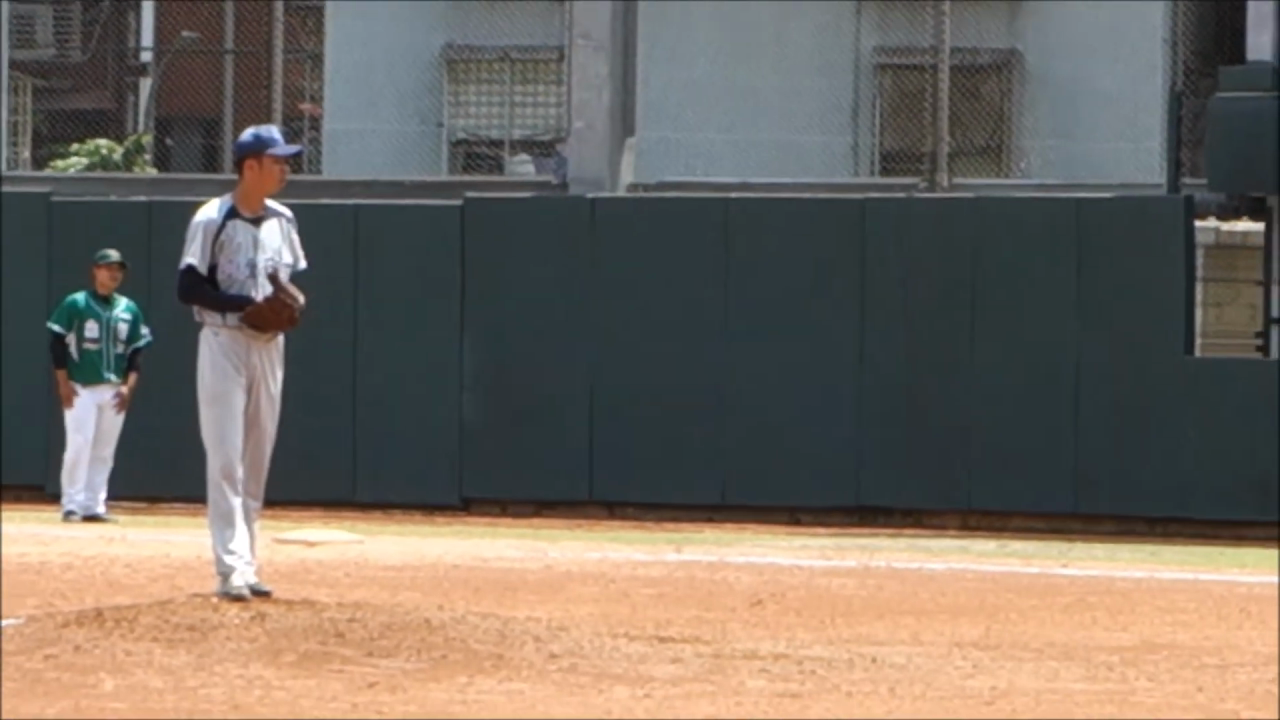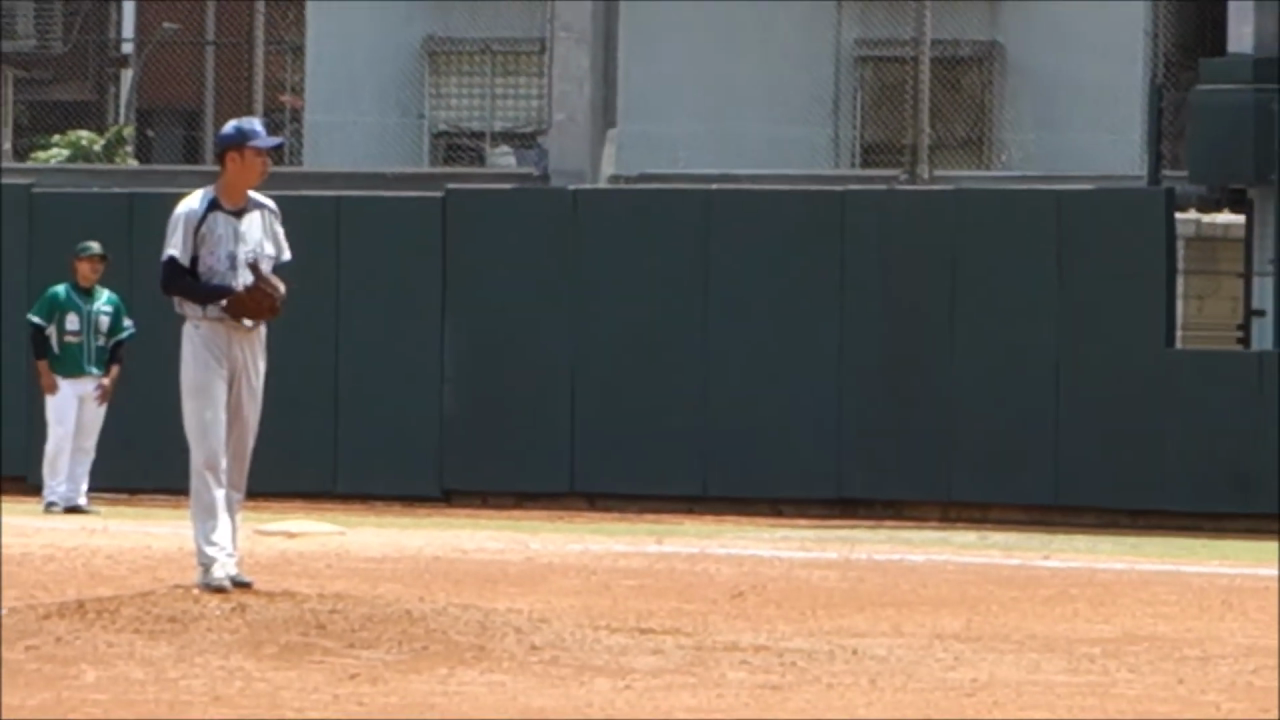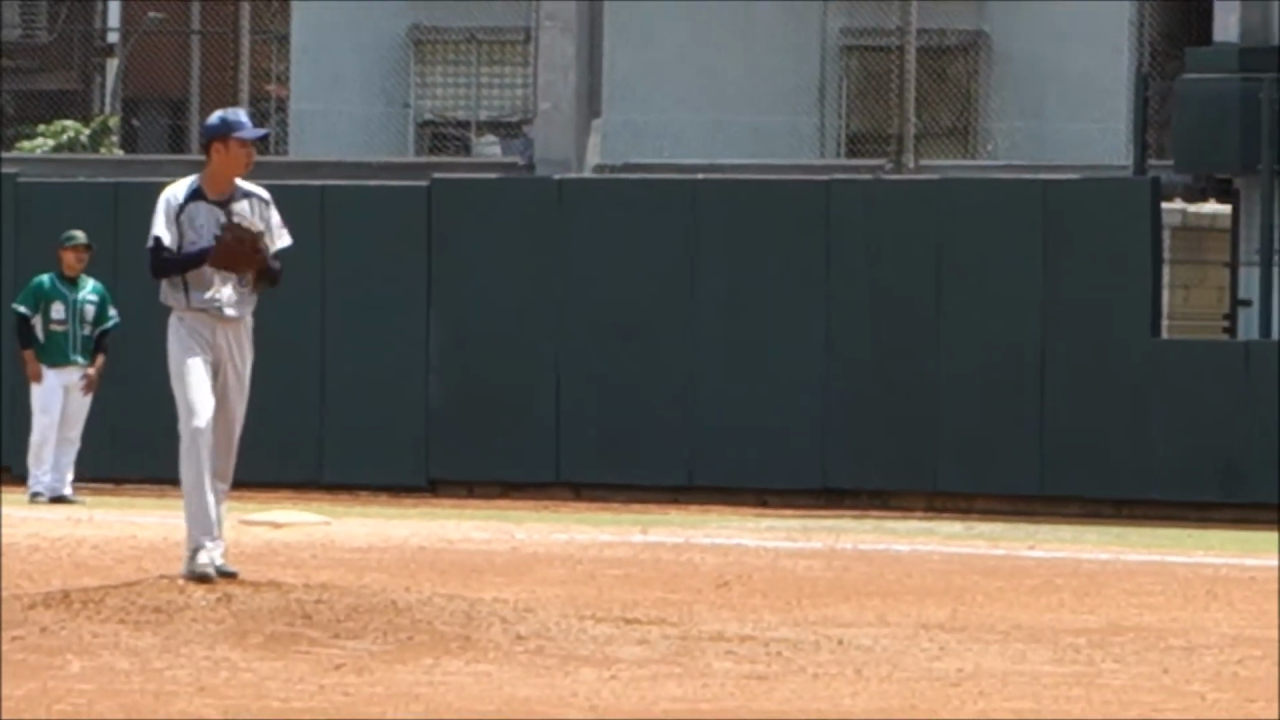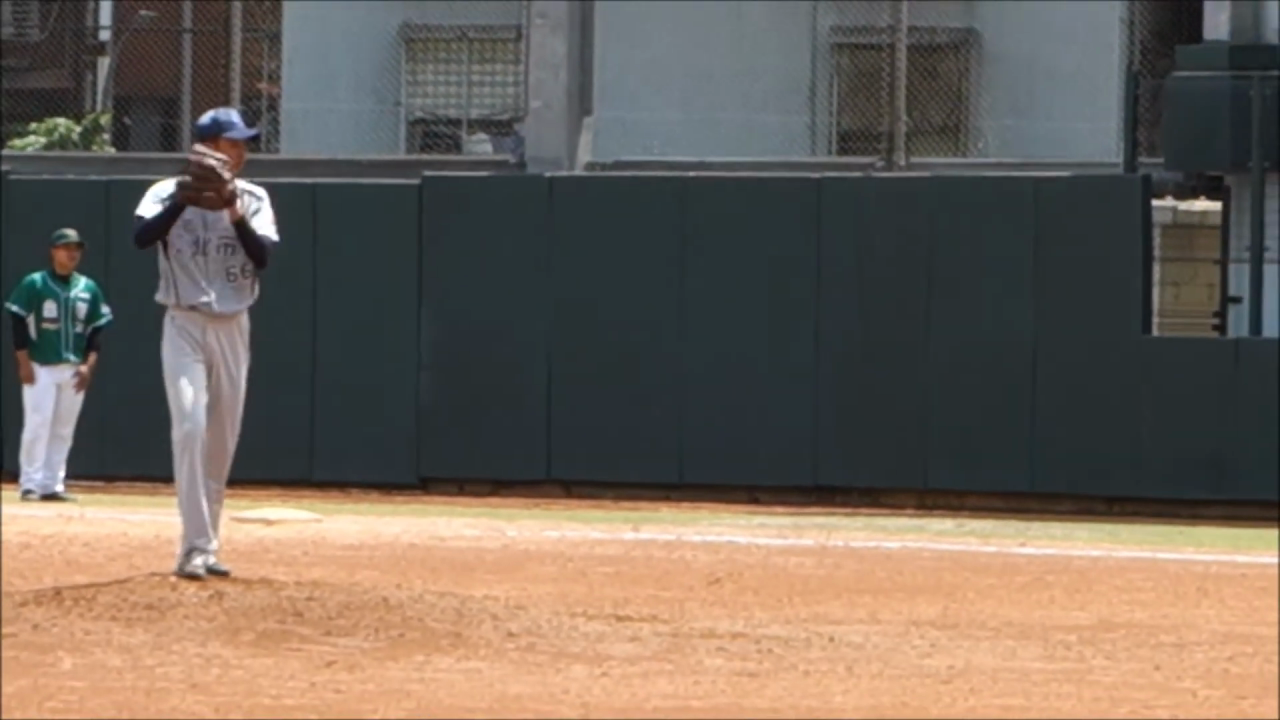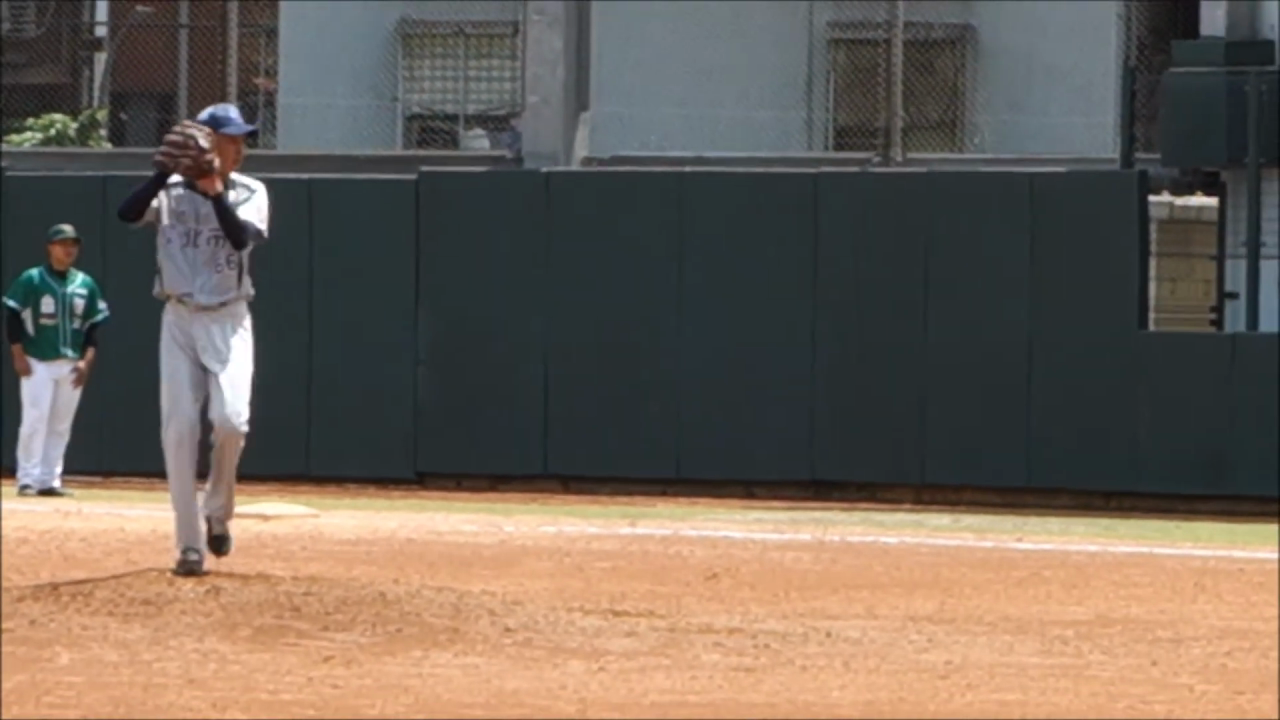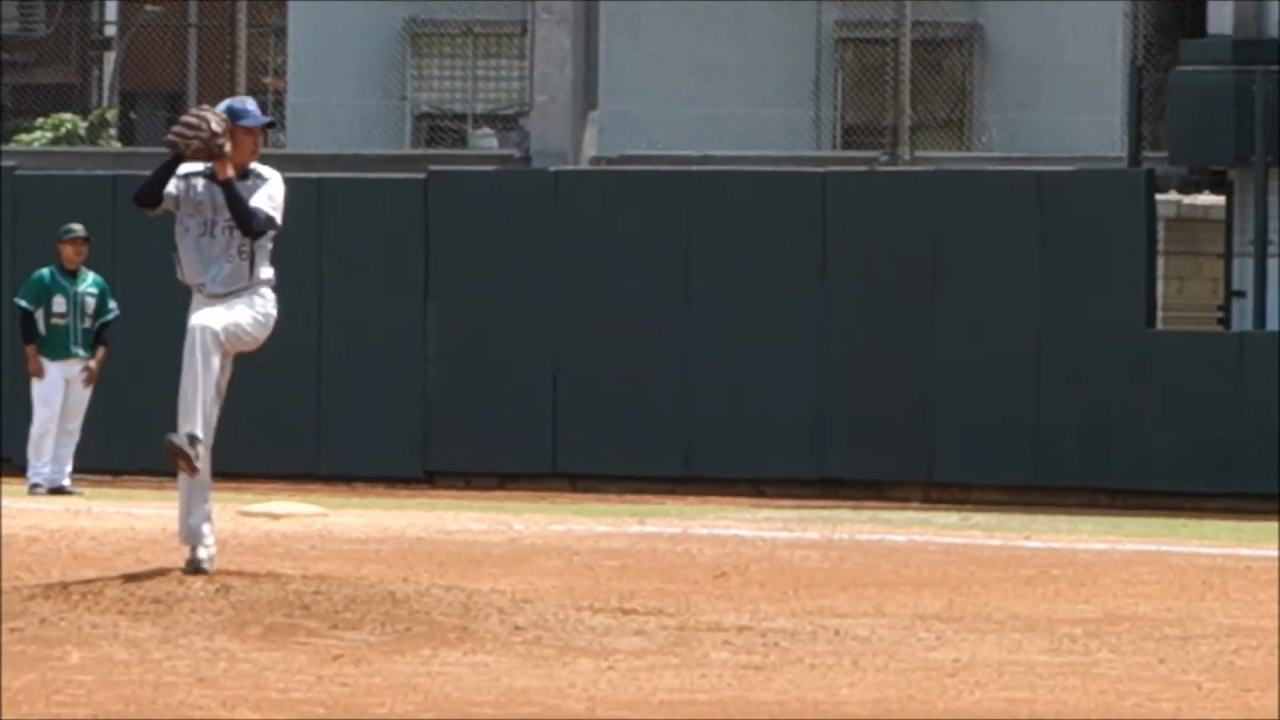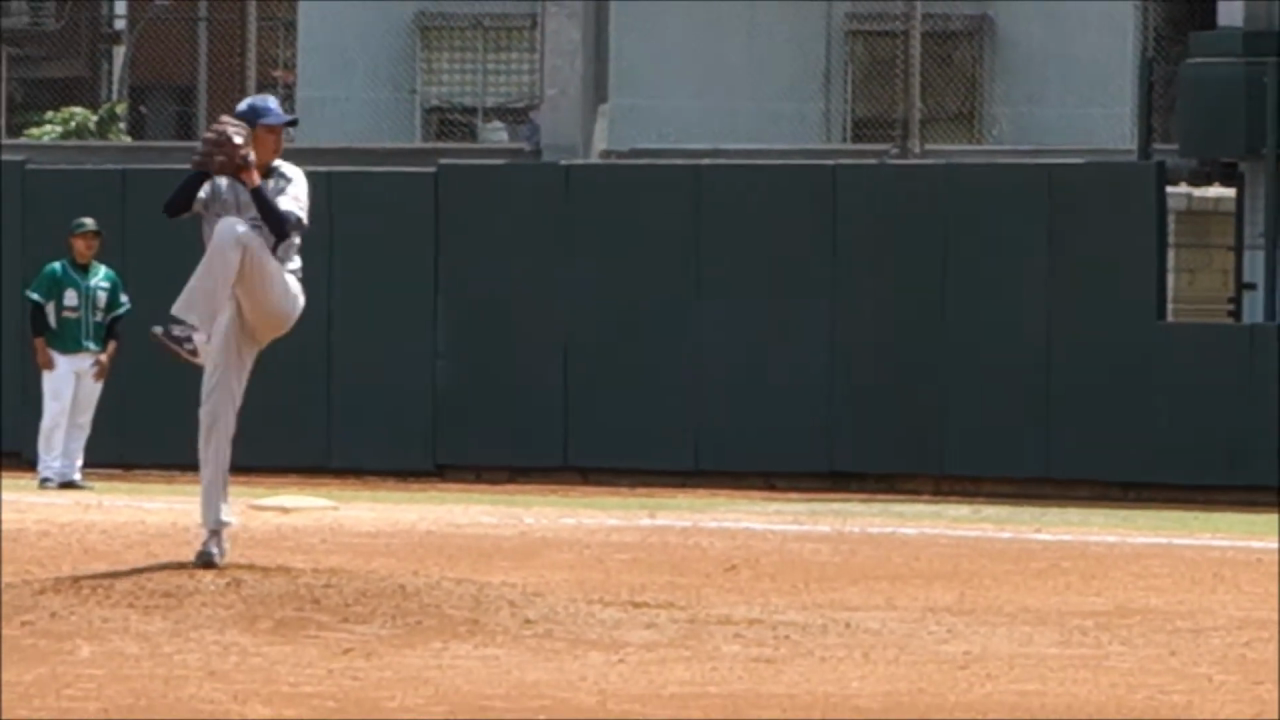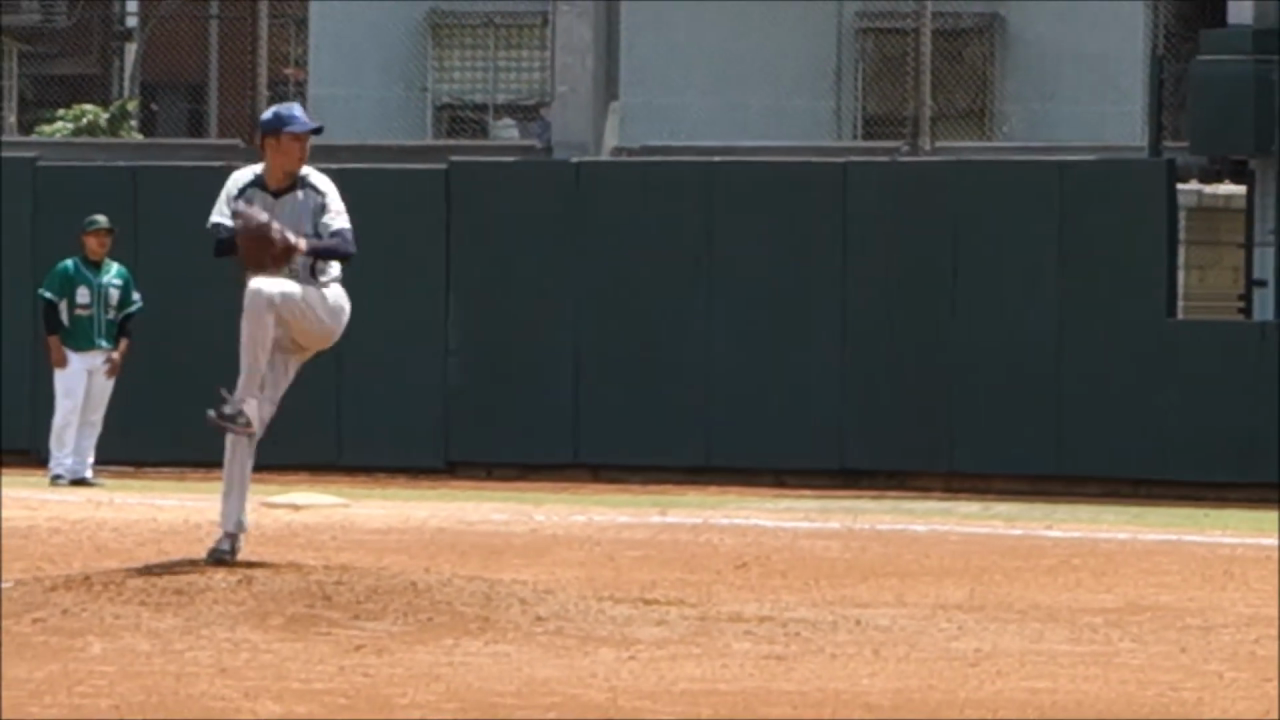
dt=0.2s
person 1, frame 1
left shoulder: (283, 220)
right shoulder: (212, 219)
right elbow: (188, 289)
right wrist: (247, 303)
left hip: (269, 347)
right hip: (224, 345)
left knee: (257, 461)
right knee: (226, 460)
left ankle: (245, 566)
right ankle: (232, 569)
person 1, frame 2
left shoulder: (267, 212)
right shoulder: (193, 211)
right elbow: (170, 280)
right wrist: (228, 292)
left hip: (251, 340)
right hip: (206, 337)
left knee: (238, 452)
right knee: (209, 449)
left ankle: (226, 558)
right ankle: (213, 560)
person 1, frame 3
left shoulder: (258, 201)
right shoulder: (177, 198)
left elbow: (277, 274)
right elbow: (158, 265)
left wrist: (262, 262)
right wrist: (211, 250)
left hip: (237, 330)
right hip: (190, 327)
left knee: (226, 441)
right knee: (198, 427)
left ankle: (213, 548)
right ankle: (201, 548)
person 1, frame 4
left shoulder: (254, 198)
right shoulder: (172, 193)
left elbow: (263, 257)
right elbow: (142, 237)
left wrist: (234, 213)
right wrist: (184, 200)
left hip: (233, 329)
right hip: (184, 327)
left knee: (222, 444)
right knee: (191, 430)
left ankle: (204, 546)
right ankle: (195, 547)
person 1, frame 5
left shoulder: (250, 191)
right shoulder: (169, 190)
left elbow: (242, 238)
right elbow: (127, 213)
left wrist: (215, 190)
right wrist: (166, 169)
left hip: (229, 321)
right hip: (179, 319)
left knee: (231, 421)
right knee: (179, 430)
left ankle: (217, 511)
right ankle: (190, 544)
person 1, frame 6
left shoulder: (267, 180)
right shoulder: (188, 178)
left elbow: (252, 226)
right elbow: (143, 199)
left wrist: (227, 176)
right wrist: (180, 154)
left hip: (252, 306)
right hip: (203, 312)
left knee: (203, 326)
right knee: (200, 423)
left ankle: (191, 443)
right ankle: (199, 542)
person 1, frame 7
left shoulder: (290, 178)
right shoulder: (212, 178)
left elbow: (286, 229)
right elbow: (172, 209)
left wrist: (253, 183)
right wrist: (208, 166)
left hip: (279, 299)
right hip: (231, 309)
left knee: (231, 229)
right knee: (215, 416)
left ankle: (188, 328)
right ankle: (214, 535)
person 1, frame 8
left shoulder: (319, 188)
right shoulder: (241, 185)
left elbow: (344, 246)
right elbow: (221, 238)
left wrist: (306, 247)
left hip: (322, 306)
right hip: (271, 321)
left knee: (260, 290)
right knee: (244, 427)
left ankle: (244, 407)
right ankle: (230, 530)
person 2, frame 1
left shoulder: (130, 309)
right shoulder: (75, 303)
left elbow: (136, 351)
right elbow: (57, 343)
left wrist: (129, 385)
right wrist: (63, 382)
left hip: (115, 390)
right hip: (81, 388)
left knee: (104, 451)
right knee: (78, 447)
left ankle: (93, 506)
right ankle: (72, 505)
person 2, frame 2
left shoulder: (112, 301)
right shoulder: (56, 295)
left elbow: (119, 343)
right elbow: (38, 334)
left wrist: (111, 377)
right wrist: (45, 373)
left hip: (96, 382)
right hip: (62, 380)
left knee: (86, 443)
right knee: (59, 438)
left ankle: (75, 497)
right ankle: (53, 496)
person 2, frame 3
left shoulder: (97, 291)
right shoulder: (42, 285)
left elbow: (104, 332)
right elbow: (23, 323)
left wrist: (97, 367)
right wrist: (31, 361)
left hip: (82, 372)
right hip: (48, 369)
left knee: (72, 433)
right knee: (44, 428)
left ankle: (60, 488)
right ankle: (38, 487)
person 2, frame 4
left shoulder: (89, 288)
right shoulder: (34, 283)
left elbow: (96, 330)
right elbow: (18, 323)
left wrist: (89, 365)
right wrist: (24, 362)
left hip: (74, 369)
right hip: (40, 367)
left knee: (64, 430)
right knee: (37, 426)
left ankle: (52, 485)
right ankle: (30, 484)
person 2, frame 5
left shoulder: (86, 284)
right shoulder: (31, 279)
left elbow: (93, 326)
right elbow: (13, 317)
left wrist: (87, 360)
right wrist: (19, 356)
left hip: (72, 365)
right hip: (37, 362)
left knee: (61, 426)
right knee: (34, 421)
left ankle: (49, 480)
right ankle: (27, 479)
person 2, frame 6
left shoulder: (97, 283)
right shoulder: (42, 278)
left elbow: (104, 325)
right elbow: (26, 318)
left wrist: (97, 359)
right wrist: (32, 357)
left hip: (82, 364)
right hip: (49, 362)
left knee: (71, 425)
right knee: (45, 420)
left ankle: (59, 478)
right ankle: (38, 477)
person 2, frame 7
left shoulder: (109, 277)
right shoulder: (54, 272)
left elbow: (115, 319)
right elbow: (37, 311)
left wrist: (108, 353)
right wrist: (41, 349)
left hip: (93, 358)
right hip: (59, 355)
left knee: (82, 419)
right knee: (55, 414)
left ankle: (69, 473)
right ankle: (48, 472)
person 2, frame 8
left shoulder: (121, 274)
right shoulder: (66, 269)
left elbow: (128, 316)
right elbow: (50, 309)
left wrist: (120, 351)
right wrist: (55, 347)
left hip: (105, 356)
right hip: (71, 353)
left knee: (93, 417)
right knee: (67, 412)
left ankle: (81, 470)
right ankle: (59, 469)
